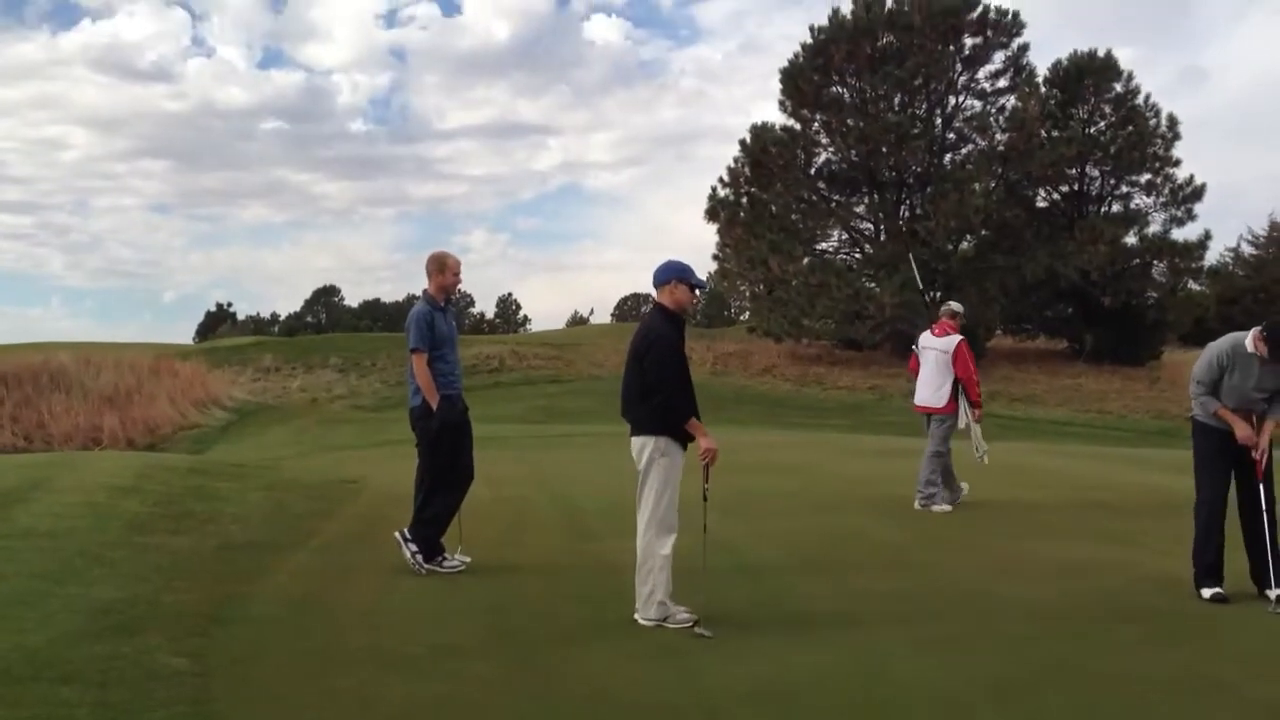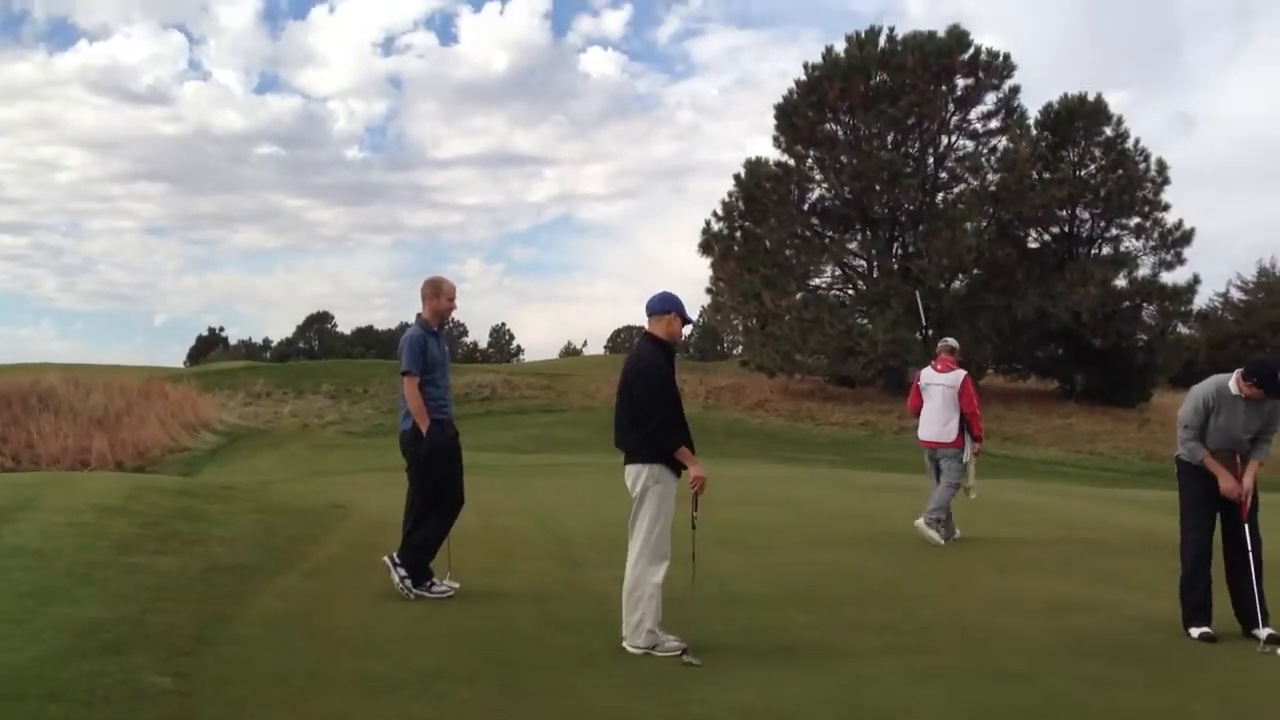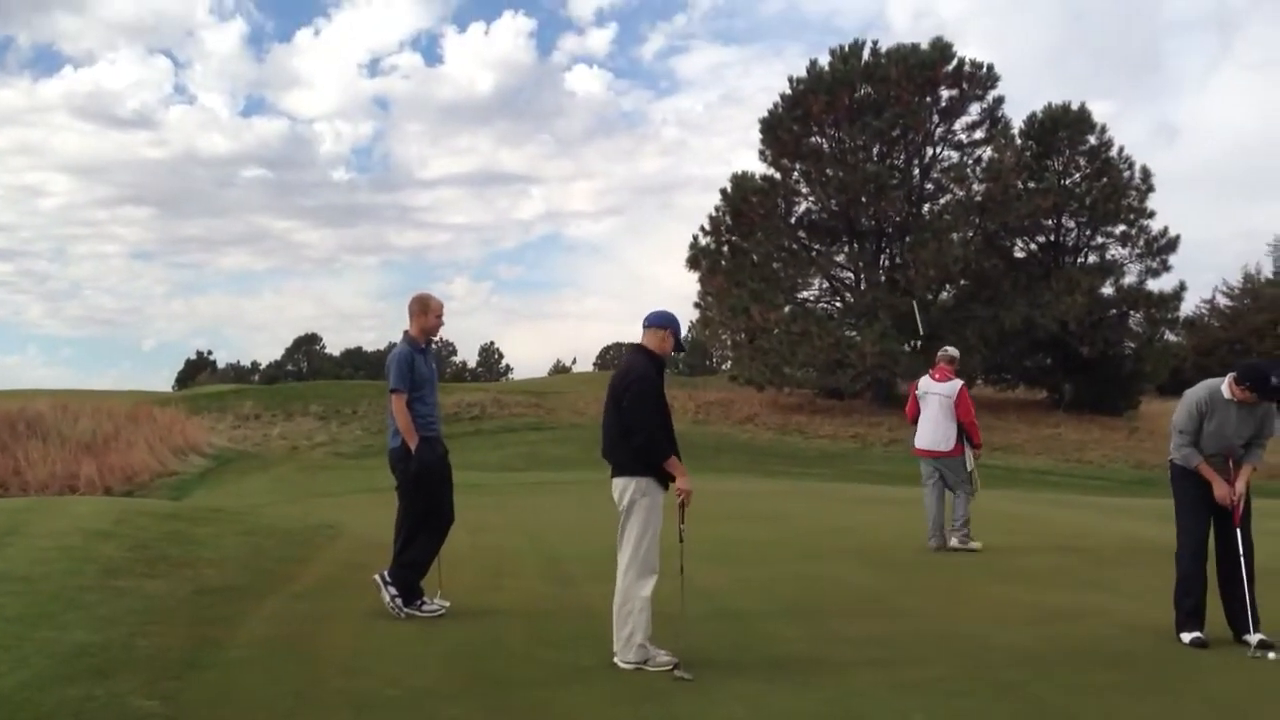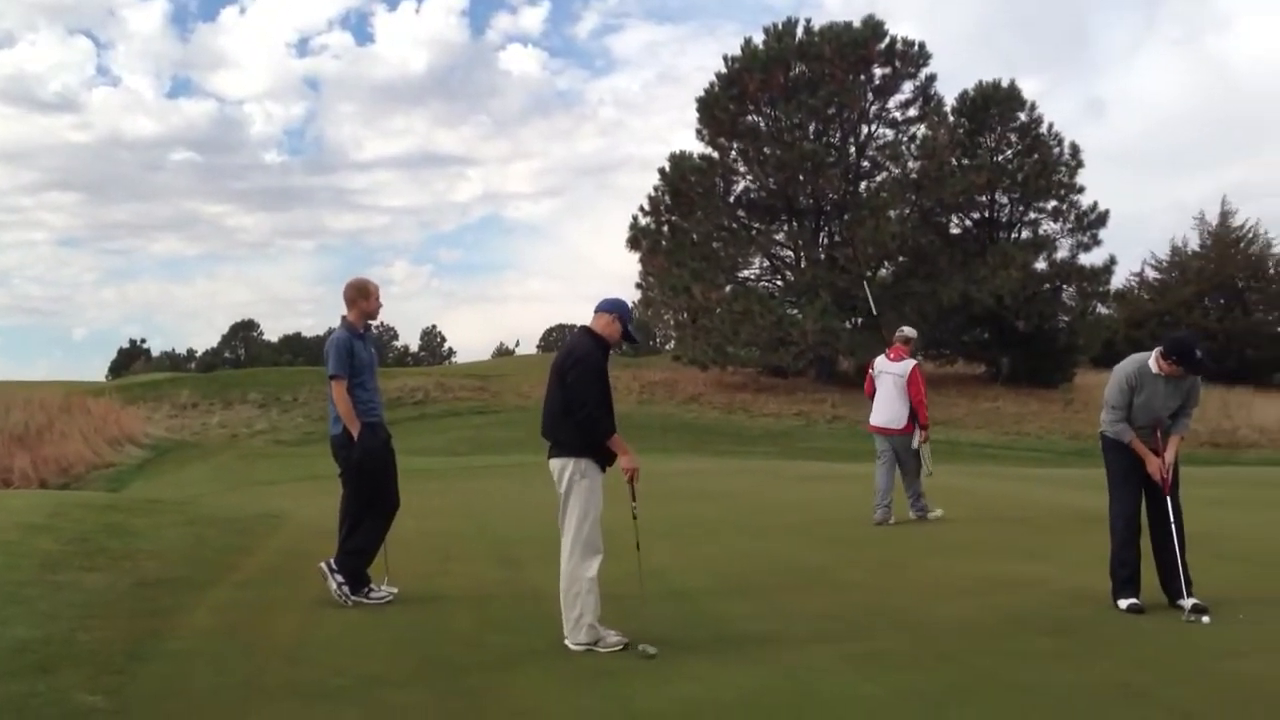
dt=0.3s
person 1, frame 1
left shoulder: (657, 327)
right shoulder: (661, 332)
right elbow: (668, 394)
left wrist: (693, 432)
right wrist: (701, 433)
left hip: (656, 434)
right hip: (658, 437)
left knee: (655, 521)
right knee: (657, 523)
left ankle: (652, 602)
right ankle: (653, 608)
person 1, frame 2
left shoulder: (647, 356)
right shoulder: (651, 361)
right elbow: (658, 422)
left wrist: (683, 460)
right wrist: (690, 461)
left hip: (648, 462)
right hip: (653, 465)
left knee: (646, 550)
right knee: (648, 552)
left ankle: (641, 630)
right ankle: (641, 636)
person 1, frame 3
left shoulder: (634, 367)
right shoulder: (642, 372)
right elbow: (647, 433)
left wrist: (671, 471)
right wrist: (679, 473)
left hip: (634, 474)
right hip: (640, 477)
left knee: (635, 563)
right knee: (637, 565)
left ankle: (632, 644)
right ankle: (631, 651)
person 1, frame 4
left shoulder: (580, 348)
right shoulder: (587, 353)
right elbow: (589, 412)
left wrist: (613, 449)
right wrist: (623, 451)
left hip: (574, 455)
right hip: (578, 458)
left knee: (579, 545)
right knee: (582, 547)
left ankle: (582, 626)
right ankle: (582, 632)
person 2, frame 1
left shoulder: (448, 311)
right shoulder: (421, 314)
right elbow: (419, 366)
right wrist: (437, 408)
left hip: (454, 404)
right hip: (432, 408)
left knee: (461, 475)
right knee: (433, 478)
left ankle: (422, 540)
right ankle: (423, 545)
person 2, frame 2
left shoulder: (440, 336)
right shoulder: (414, 338)
right elbow: (411, 389)
right wrist: (427, 431)
left hip: (444, 428)
right hip: (423, 432)
left knee: (451, 500)
right knee: (424, 502)
left ankle: (411, 565)
right ankle: (410, 568)
person 2, frame 3
left shoulder: (427, 353)
right shoulder: (402, 355)
right elbow: (399, 406)
right wrist: (416, 449)
left hip: (433, 446)
right hip: (412, 450)
left knee: (441, 518)
right knee: (414, 521)
left ankle: (402, 584)
right ankle: (401, 587)
person 2, frame 4
left shoulder: (366, 337)
right shoulder: (340, 341)
right elbow: (339, 392)
right wrist: (358, 435)
left hip: (375, 431)
right hip: (354, 437)
left knee: (386, 503)
right knee: (359, 508)
left ankle: (348, 571)
right ankle: (347, 573)
person 3, frame 1
right shoulder: (1223, 349)
right elbow: (1199, 393)
right wrist: (1236, 423)
left hip: (1253, 431)
right hip: (1212, 428)
right knee: (1212, 503)
right ankle: (1208, 580)
person 3, frame 2
right shoulder: (1207, 391)
right elbow: (1187, 439)
left wrist: (1250, 473)
right wrist: (1221, 474)
left hip: (1241, 472)
right hip: (1198, 468)
left knee: (1247, 544)
right knee: (1198, 542)
left ankle: (1255, 620)
right ankle: (1196, 619)
person 3, frame 3
right shoulder: (1200, 396)
right elbow: (1182, 445)
left wrist: (1242, 480)
right wrist: (1215, 481)
left hip: (1233, 475)
right hip: (1191, 472)
left knee: (1239, 548)
right knee: (1193, 545)
left ankle: (1245, 627)
right ankle: (1188, 624)
person 3, frame 4
left shoulder: (1189, 378)
right shoulder: (1129, 371)
left elbow: (1184, 415)
right elbow: (1115, 421)
left wrist: (1170, 450)
right wrist: (1147, 457)
left hip: (1161, 445)
right hip: (1121, 443)
left knee: (1169, 516)
right knee: (1126, 515)
left ankle: (1179, 591)
right ankle: (1124, 591)
person 4, frame 1
left shoulder: (922, 338)
right shoulder: (957, 342)
left elbow: (913, 369)
right elbow: (968, 375)
right wrist: (976, 404)
left hip: (923, 401)
right hip: (945, 404)
left knee: (941, 447)
right knee: (936, 450)
left ankle: (953, 491)
right ankle: (925, 497)
person 4, frame 2
left shoulder: (922, 374)
right shoulder: (961, 376)
left elbow: (913, 407)
right elbow: (971, 410)
right wrist: (977, 439)
left hip: (927, 437)
right hip: (951, 439)
left knee: (939, 481)
right knee: (951, 482)
left ankle: (946, 529)
right ankle: (929, 519)
person 4, frame 3
left shoulder: (920, 383)
right shoulder: (958, 386)
left elbow: (911, 414)
right elbow: (968, 419)
right wrist: (976, 445)
left hip: (924, 446)
right hip: (950, 448)
left knee: (933, 492)
right knee: (963, 490)
left ankle: (936, 539)
right ankle: (959, 535)
person 4, frame 4
left shoulder: (877, 362)
right shoulder: (911, 366)
left elbow: (869, 391)
right elbow: (918, 399)
right wrist: (924, 427)
left hip: (879, 424)
right hip: (902, 426)
left knee: (884, 467)
right knee: (911, 469)
left ankle: (881, 511)
right ankle: (919, 510)
